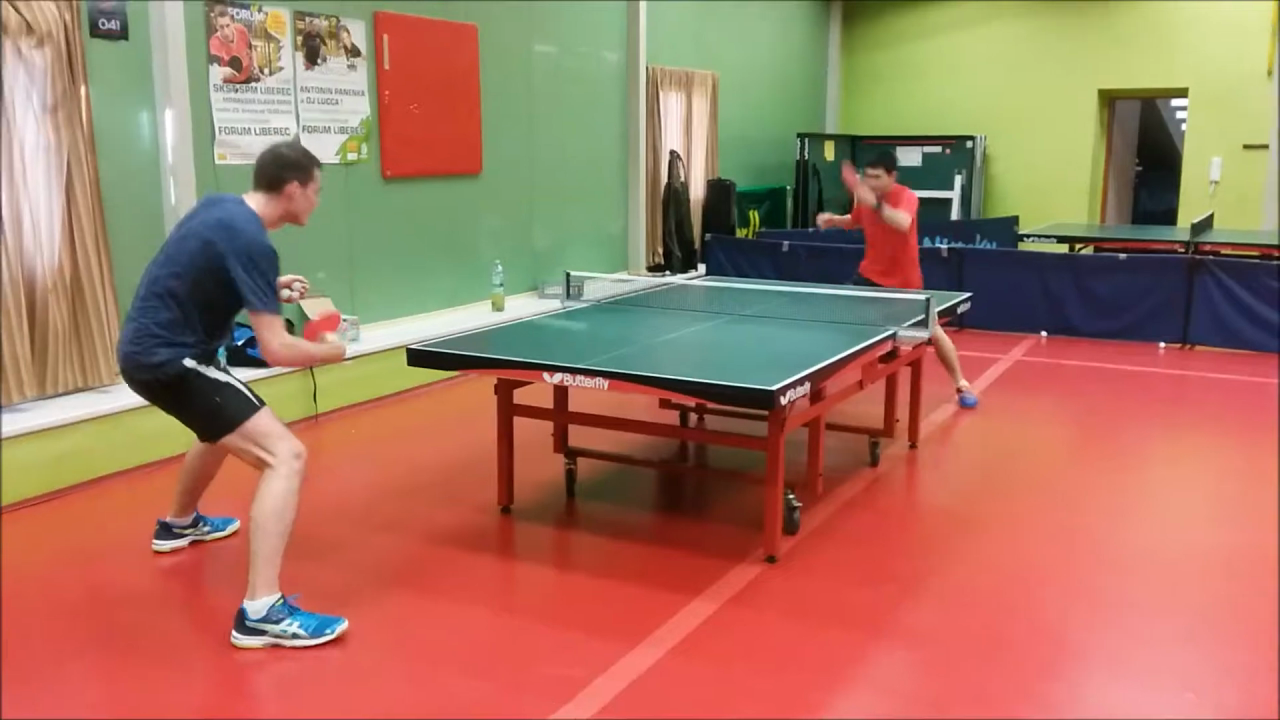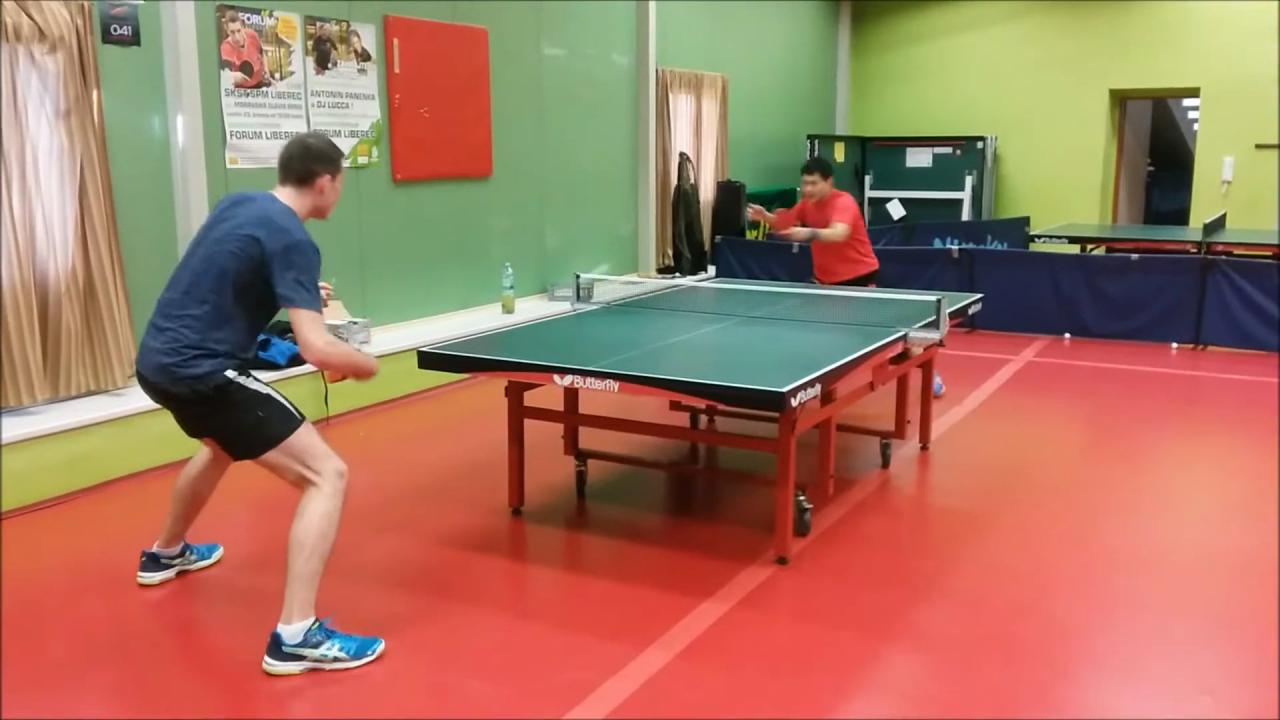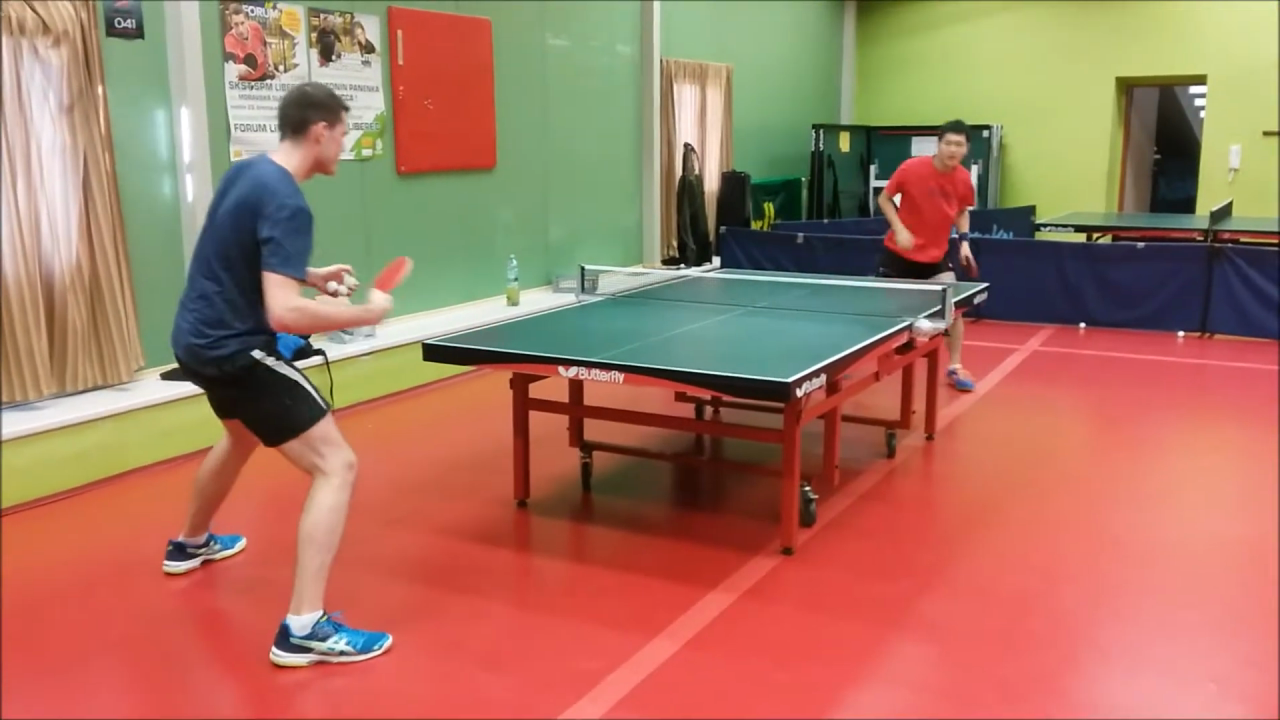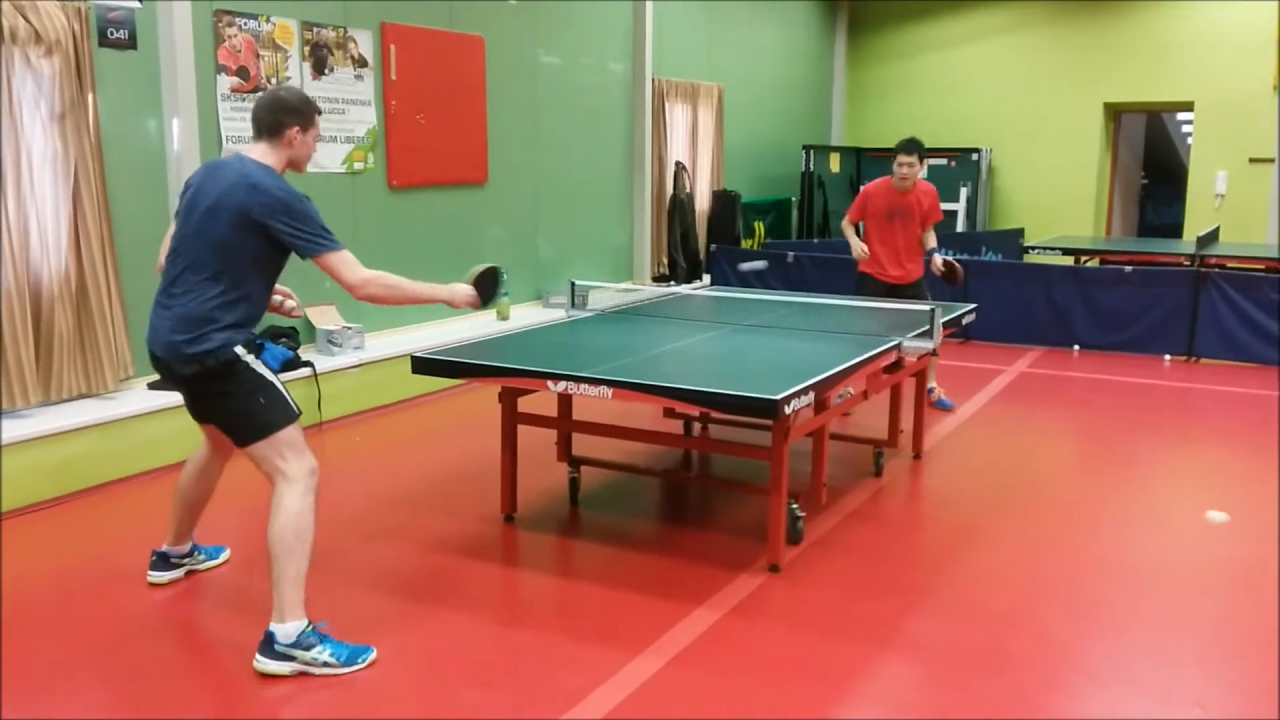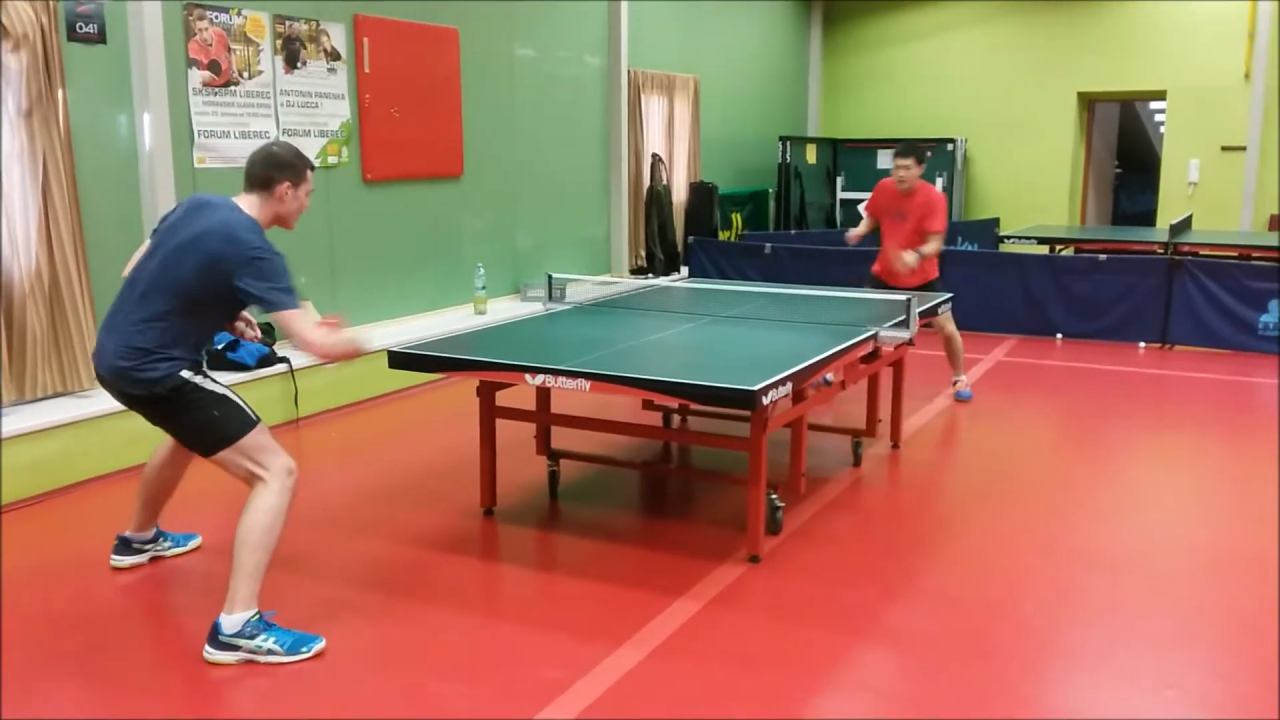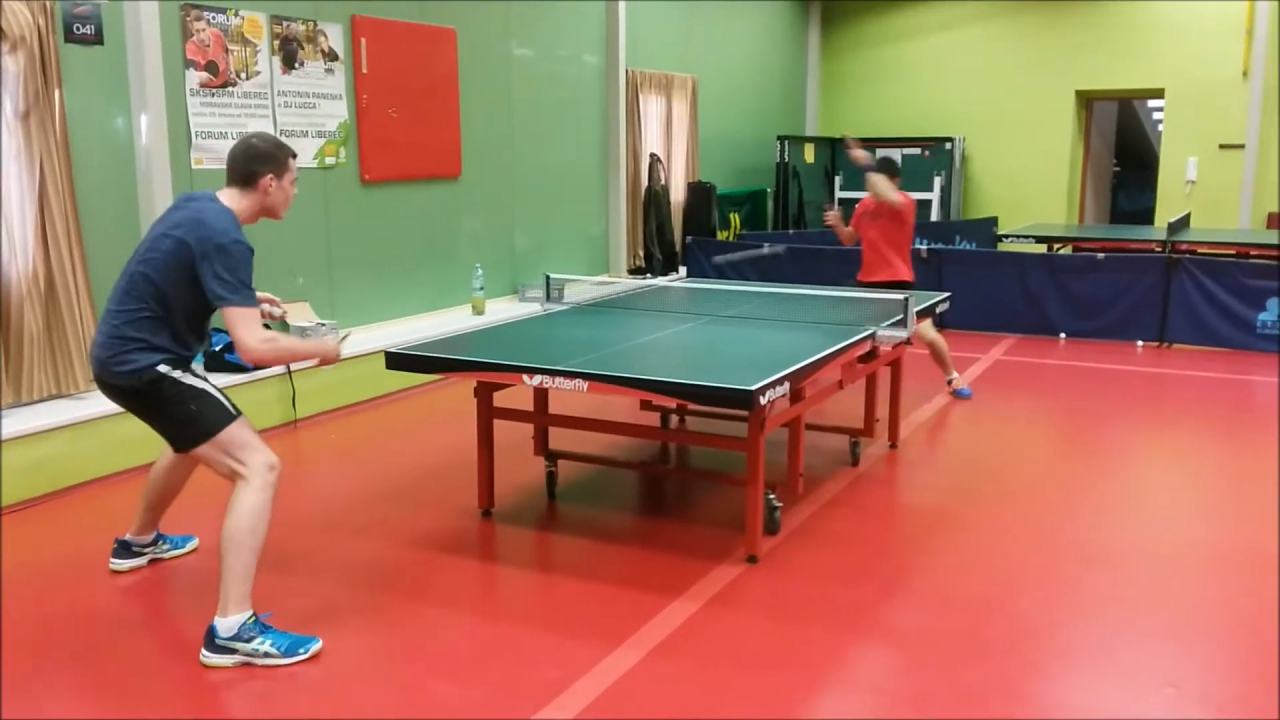
dt=0.7s
person 1, frame 1
left shoulder: (217, 205)
right shoulder: (255, 246)
right elbow: (276, 350)
left wrist: (268, 286)
right wrist: (330, 350)
left hip: (144, 349)
right hip: (166, 359)
left knee: (224, 423)
right knee: (285, 455)
left ankle: (179, 523)
right ankle: (261, 613)
person 1, frame 2
left shoulder: (236, 204)
right shoulder: (294, 242)
right elbow: (315, 348)
right wrist: (362, 363)
left hip: (156, 360)
right hip: (201, 371)
left knee: (222, 444)
right knee: (326, 475)
left ankle: (165, 553)
right ankle: (294, 634)
person 1, frame 3
left shoulder: (245, 172)
right shoulder: (286, 204)
right elbow: (284, 314)
left wrist: (315, 275)
right wrist: (365, 312)
left hip: (196, 338)
right hip: (236, 349)
left knee: (242, 437)
right knee: (336, 465)
left ankle: (190, 543)
right ankle: (303, 627)
person 1, frame 4
left shoulder: (208, 173)
right shoulder: (276, 197)
left elbow: (169, 260)
right elbow: (360, 281)
right wrist: (449, 293)
left hip: (169, 338)
right hip: (211, 349)
left knee: (219, 442)
right knee: (296, 472)
left ankle: (173, 552)
right ankle: (287, 635)
person 1, frame 5
left shoulder: (192, 210)
right shoulder: (249, 253)
left elbow: (134, 273)
right elbow: (317, 342)
right wrist: (352, 343)
left hip: (112, 356)
right hip: (158, 374)
left knee: (189, 436)
right knee: (276, 472)
left ankle: (141, 537)
right ankle: (238, 626)
person 1, frame 6
left shoulder: (195, 205)
right shoulder: (224, 240)
right elbow: (253, 348)
left wrist: (242, 301)
right wrist: (320, 347)
left hip: (120, 352)
right hip: (141, 363)
left knee: (196, 436)
right knee: (257, 467)
left ankle: (139, 540)
right ankle: (231, 629)
person 2, frame 1
left shoulder: (907, 197)
right shoulder: (865, 195)
left elbow: (904, 225)
left wrist: (875, 204)
right wrist: (834, 220)
left hip: (904, 280)
right hip: (870, 276)
left knee: (932, 331)
left ankle: (961, 384)
person 2, frame 2
left shoulder: (843, 203)
right shoulder: (810, 201)
left elbow: (839, 234)
right elbow: (783, 221)
left wrist: (810, 233)
right wrist: (764, 215)
left hip: (859, 273)
right hip: (827, 277)
person 2, frame 3
left shoulder: (964, 179)
right shoulder: (912, 168)
right elbow: (884, 197)
left wrist: (964, 240)
right wrist: (898, 228)
left hip: (936, 254)
right hip: (900, 252)
left ankle: (955, 368)
person 2, frame 4
left shoulder: (928, 193)
right shoulder: (872, 191)
left elbow: (927, 230)
right elbow: (847, 222)
left wrist: (933, 253)
right wrist: (854, 241)
left hip: (911, 276)
right hip: (873, 274)
left ankle: (932, 387)
right ankle: (847, 387)
person 2, frame 5
left shoulder: (933, 197)
right shoulder: (883, 188)
left elbow: (936, 243)
right elbow: (869, 218)
left wrist: (916, 256)
right wrist: (858, 231)
left hip: (923, 278)
right hip: (884, 275)
left knee: (947, 330)
left ankle: (960, 379)
person 2, frame 6
left shoulder: (903, 203)
right shoulder: (865, 205)
left elbow: (888, 198)
right elbow: (848, 240)
left wrist: (867, 165)
right wrist: (838, 225)
left hip: (898, 281)
right hip: (867, 280)
left knee: (928, 335)
left ankle: (952, 377)
